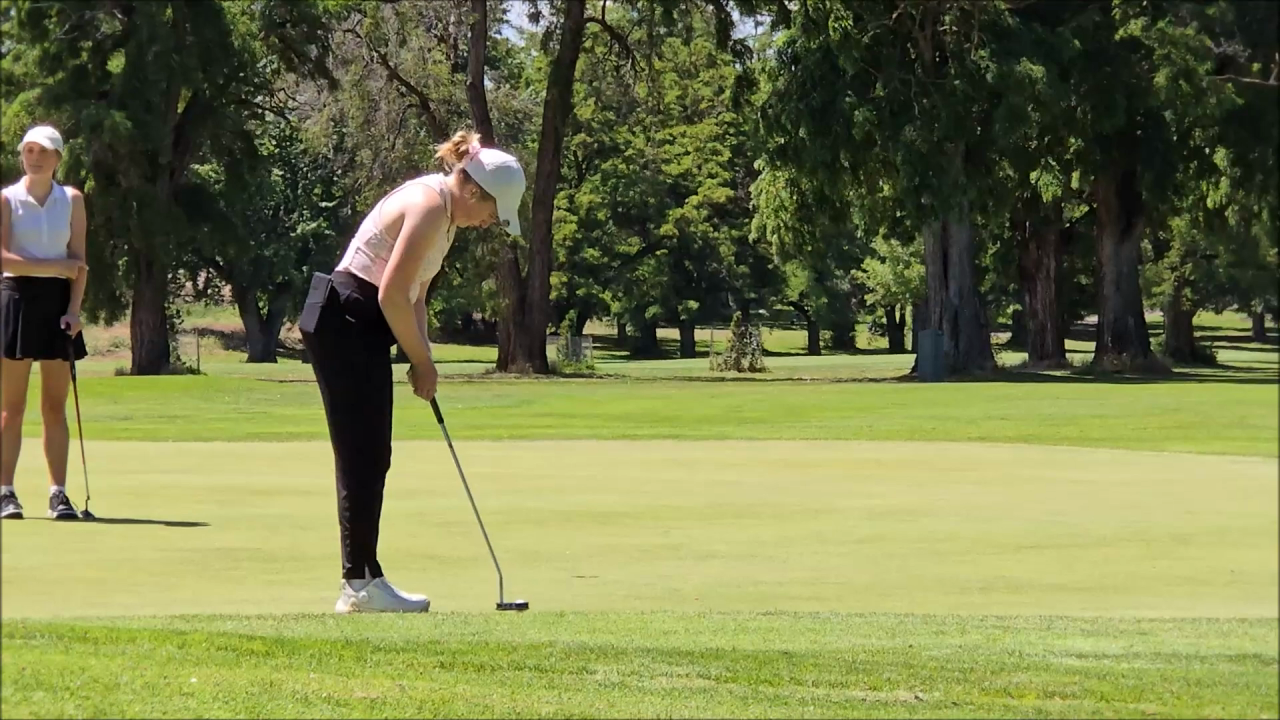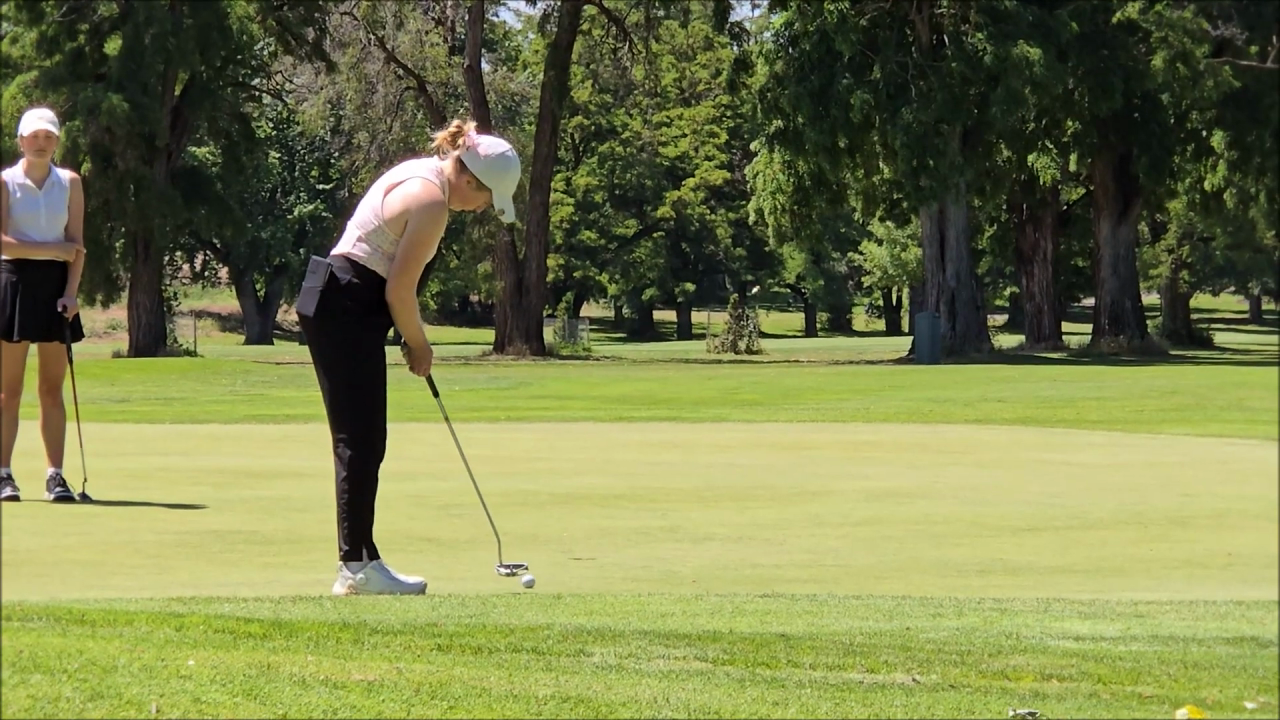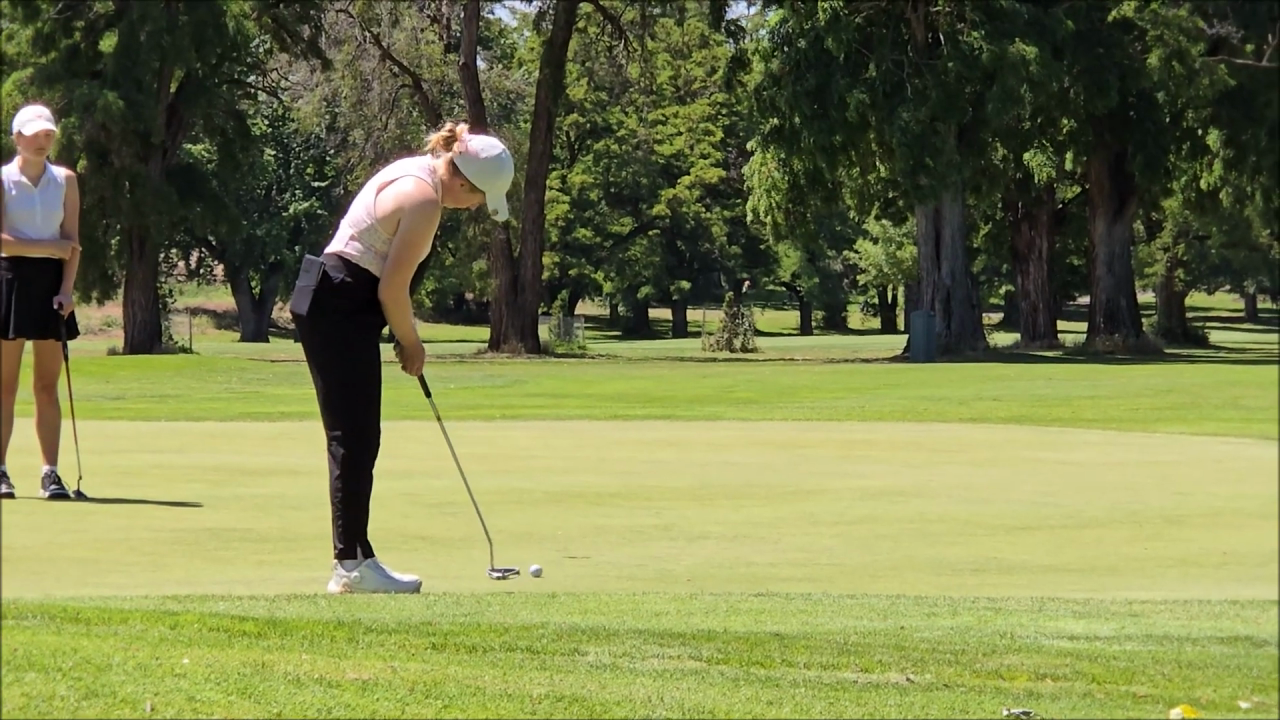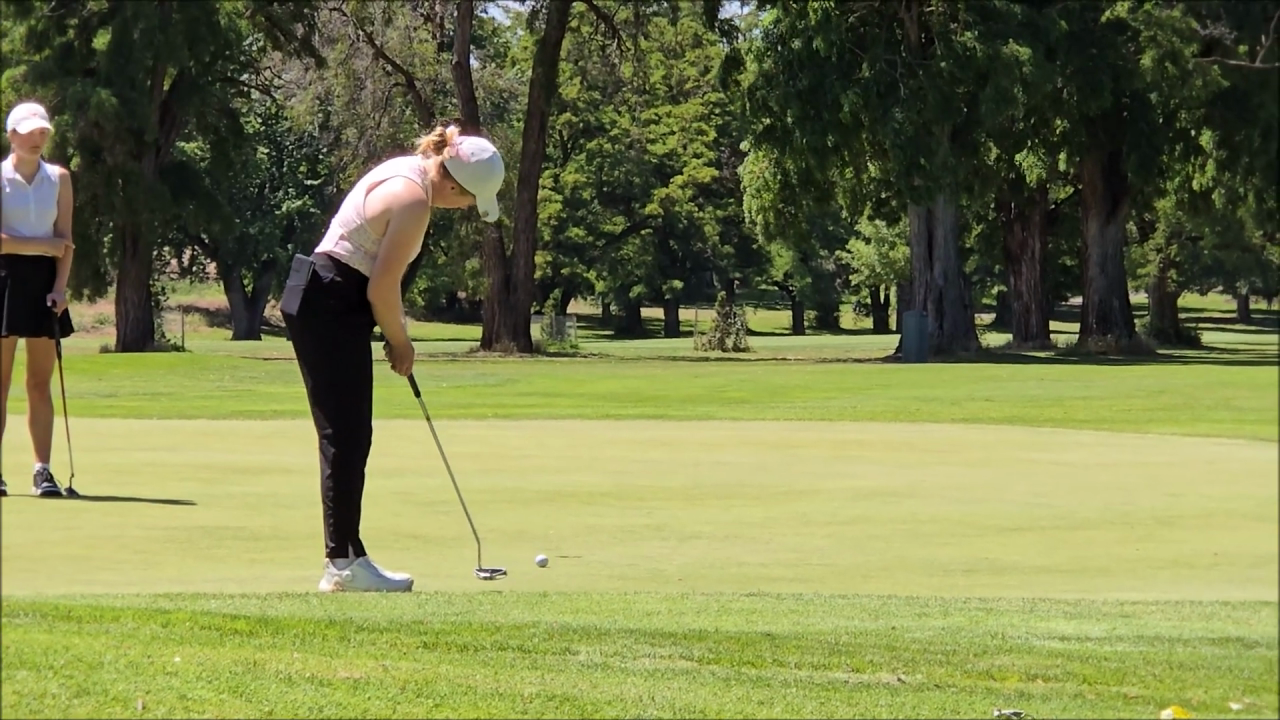
dt=0.5s
person 1, frame 1
left shoulder: (442, 211)
right shoulder: (430, 205)
left elbow: (413, 293)
right elbow: (392, 296)
left wrist: (421, 355)
right wrist: (422, 362)
left hip: (359, 327)
right hip: (345, 324)
left knee: (369, 458)
right knee: (364, 458)
left ankle: (360, 581)
right ankle: (361, 584)
person 1, frame 2
left shoulder: (424, 173)
right shoulder: (431, 199)
right elbow: (399, 291)
left wrist: (412, 337)
right wrist: (419, 344)
left hip: (341, 305)
right hip: (344, 309)
left knee: (361, 440)
right knee: (361, 441)
left ankle: (357, 562)
right ankle: (358, 566)
person 1, frame 3
left shoulder: (416, 170)
right shoulder: (423, 199)
right elbow: (392, 289)
left wrist: (404, 335)
right wrist: (411, 343)
left hip: (332, 303)
right hip: (339, 308)
left knee: (354, 438)
right knee: (355, 439)
left ankle: (351, 560)
right ankle: (352, 564)
person 1, frame 4
left shoulder: (408, 169)
right shoulder: (413, 200)
right elbow: (381, 289)
left wrist: (394, 332)
right wrist: (400, 342)
left hip: (322, 301)
right hip: (330, 308)
left knee: (346, 437)
right knee: (346, 437)
left ankle: (344, 559)
right ankle: (343, 563)
person 2, frame 1
left shoulder: (72, 199)
left elbow: (79, 261)
left wrist: (74, 309)
right wrist: (55, 266)
left hip: (58, 301)
left knee: (55, 407)
left ankle: (58, 494)
person 2, frame 2
left shoulder: (70, 182)
left elbow: (76, 244)
left wrist: (71, 291)
right wrist: (52, 249)
left hip: (55, 283)
left knee: (52, 389)
left ankle: (55, 476)
person 2, frame 3
left shoulder: (65, 179)
left elbow: (71, 241)
left wrist: (67, 288)
right wrist: (47, 247)
left hip: (51, 281)
left knee: (48, 386)
left ankle: (50, 473)
person 2, frame 4
left shoulder: (59, 178)
left elbow: (65, 239)
left wrist: (60, 286)
right wrist: (41, 245)
left hip: (44, 278)
left knee: (40, 384)
left ankle: (43, 470)
